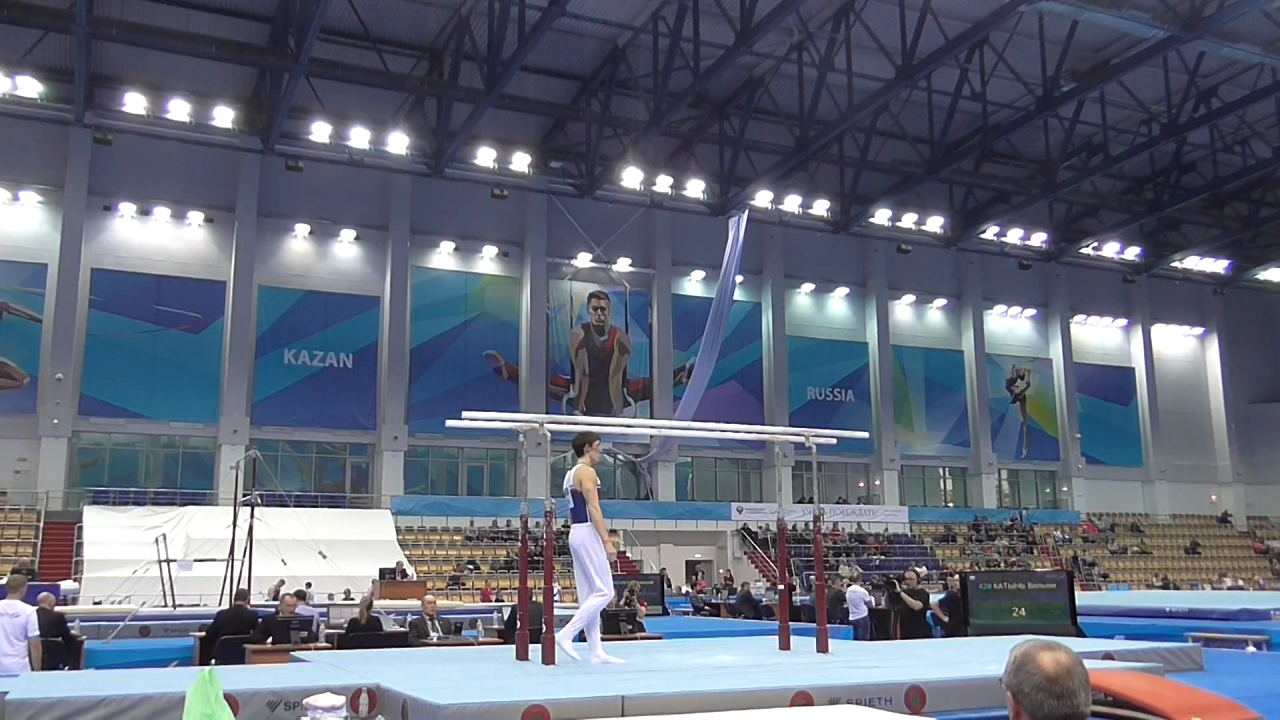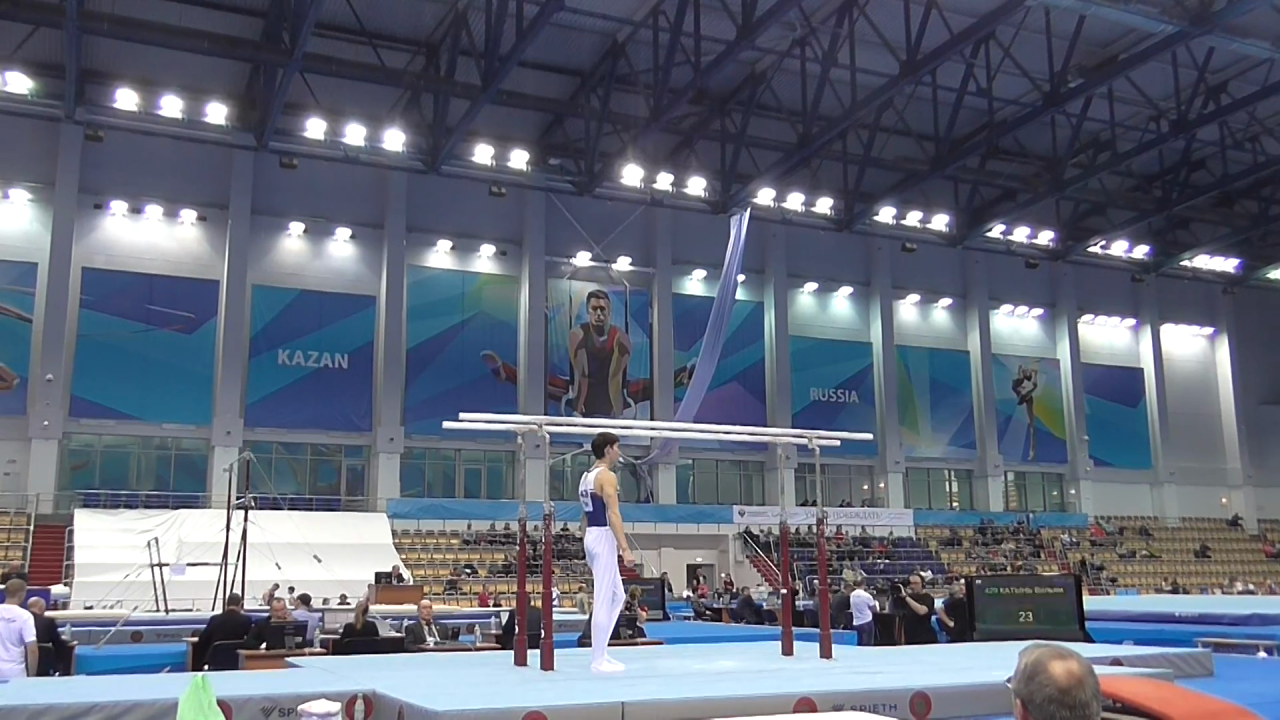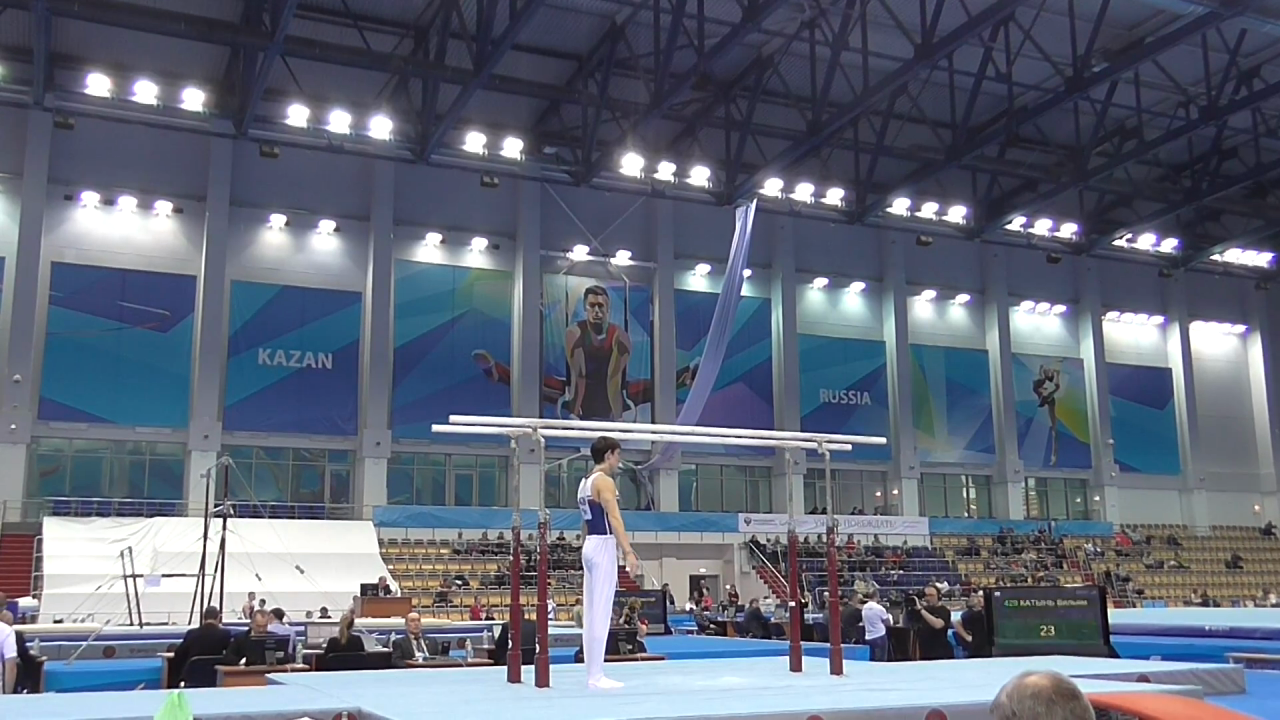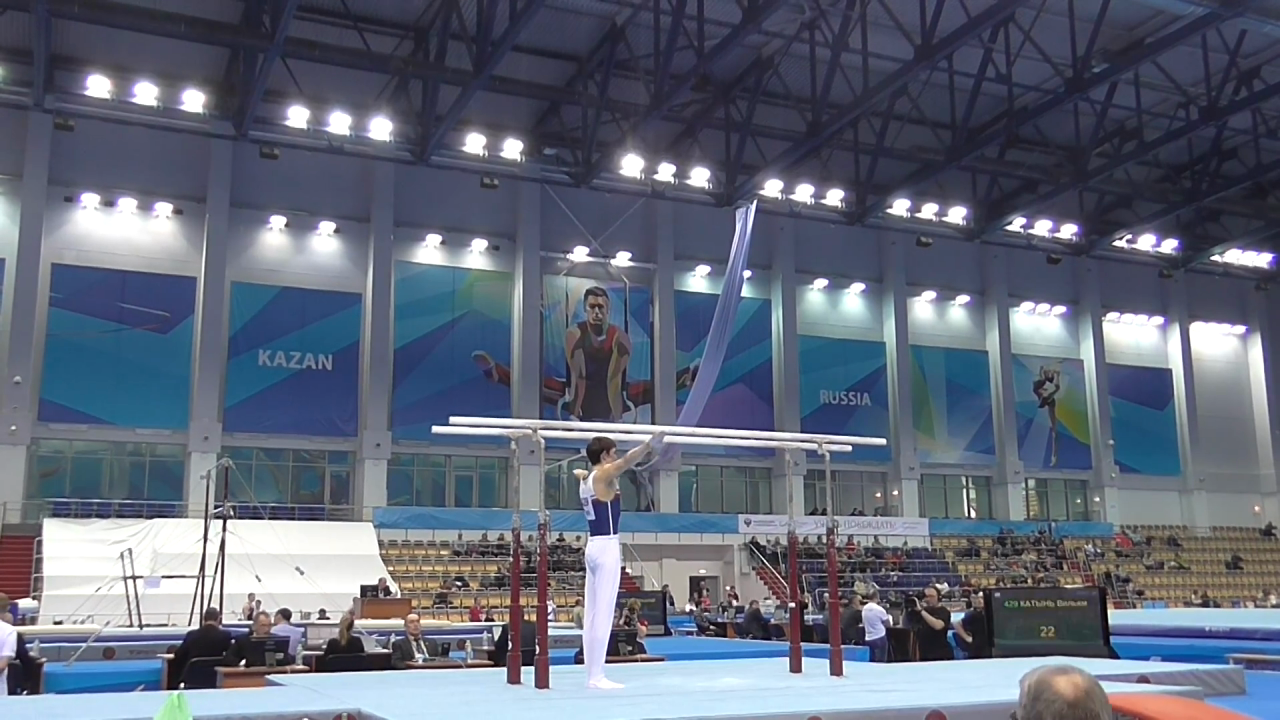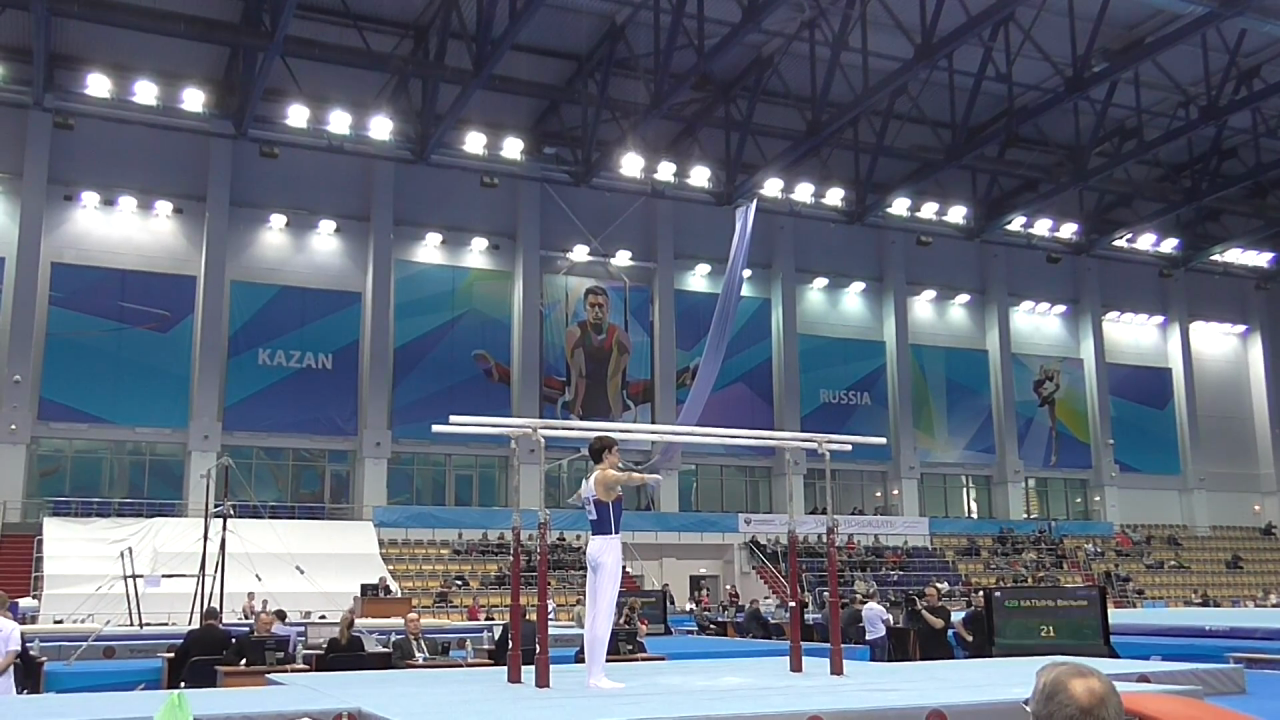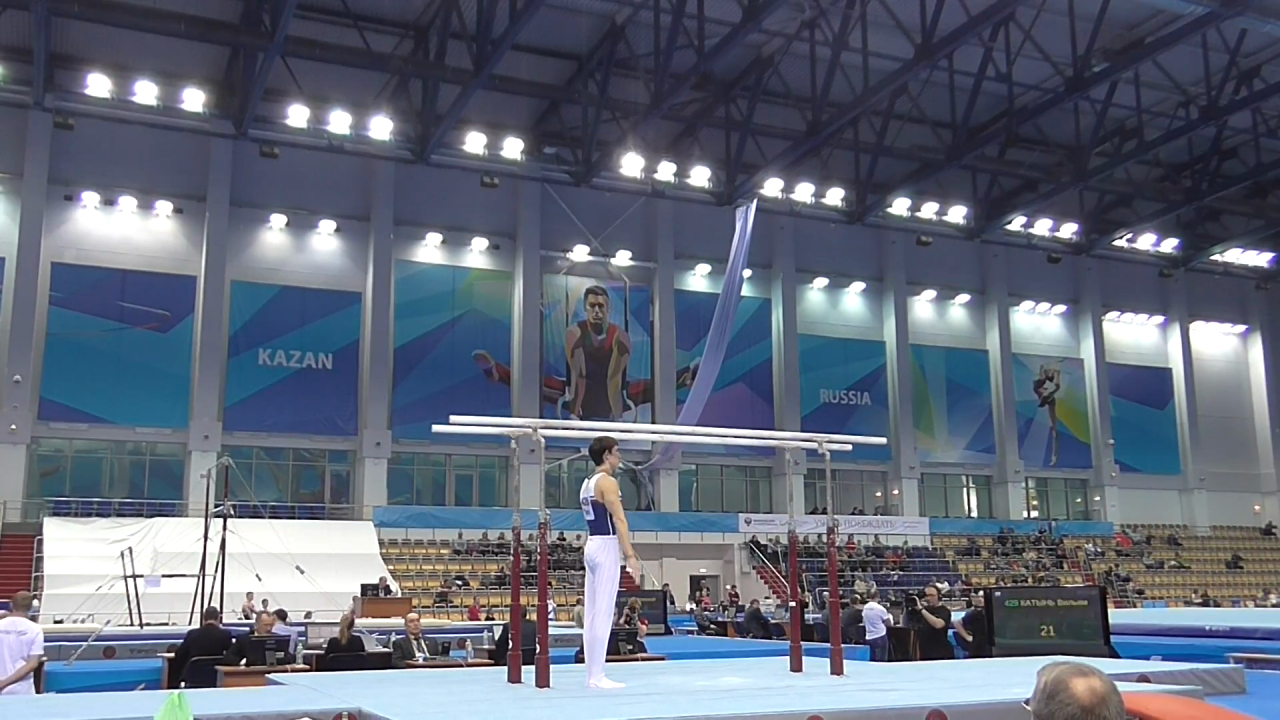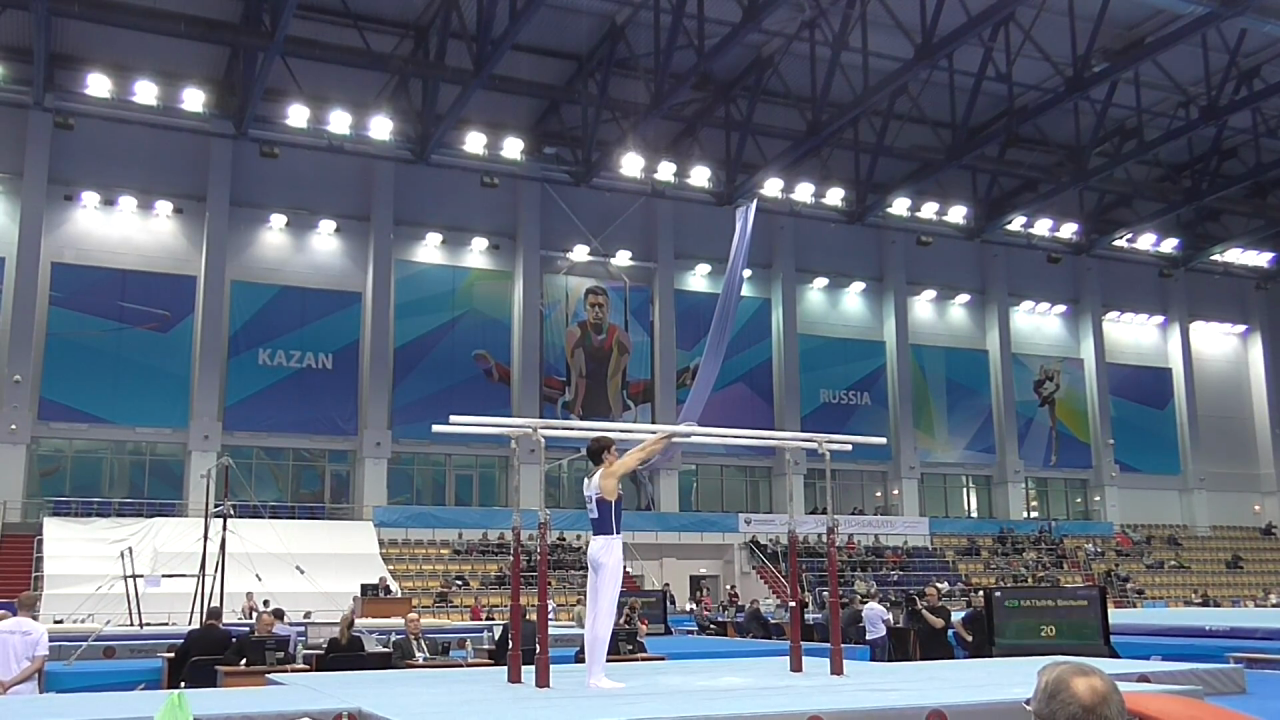
dt=0.7s
person 1, frame 1
left shoulder: (571, 473)
right shoulder: (587, 471)
right elbow: (594, 508)
right wrist: (606, 540)
left hip: (576, 533)
right hip: (587, 533)
left knee: (589, 594)
right knee: (605, 591)
left ankle: (595, 651)
right ankle: (566, 634)
person 1, frame 2
left shoulder: (586, 477)
right shoulder: (607, 476)
right elbow: (613, 514)
right wrist: (625, 548)
left hip: (590, 536)
right hip: (603, 537)
left knee: (616, 597)
right knee: (603, 601)
left ankle: (601, 652)
right ankle: (598, 660)
person 1, frame 3
left shoulder: (586, 482)
right shoulder: (603, 480)
right elbow: (613, 517)
right wrist: (628, 551)
left hip: (590, 545)
right hip: (603, 546)
left knee: (593, 613)
right knee: (601, 613)
left ankle: (593, 672)
right ankle: (596, 676)
person 1, frame 4
left shoulder: (586, 479)
right shoulder: (603, 475)
right elbow: (626, 460)
right wrist: (648, 445)
left hip: (593, 546)
right hip: (607, 546)
left knee: (593, 613)
right knee: (603, 613)
left ankle: (593, 674)
right ankle: (597, 677)
person 1, frame 5
left shoulder: (589, 480)
right shoulder: (604, 476)
right elbow: (625, 477)
left wrist: (576, 498)
right wrist: (645, 478)
left hip: (595, 545)
right hip: (608, 546)
left knee: (594, 613)
right knee: (604, 613)
left ankle: (593, 673)
right ankle: (597, 676)
person 1, frame 6
left shoulder: (588, 483)
right shoulder: (607, 481)
right elbow: (619, 519)
right wrist: (631, 555)
left hip: (592, 546)
right hip: (606, 546)
left knee: (593, 614)
right knee: (603, 614)
left ankle: (593, 674)
right ankle: (597, 676)
person 1, frame 7
left shoulder: (591, 478)
right shoulder: (608, 473)
left elbow: (634, 455)
right elbow: (643, 455)
left wrist: (661, 436)
right wrist: (672, 435)
left hip: (596, 546)
right hip: (609, 547)
left knee: (595, 614)
right knee: (605, 614)
left ankle: (593, 674)
right ankle: (597, 677)
